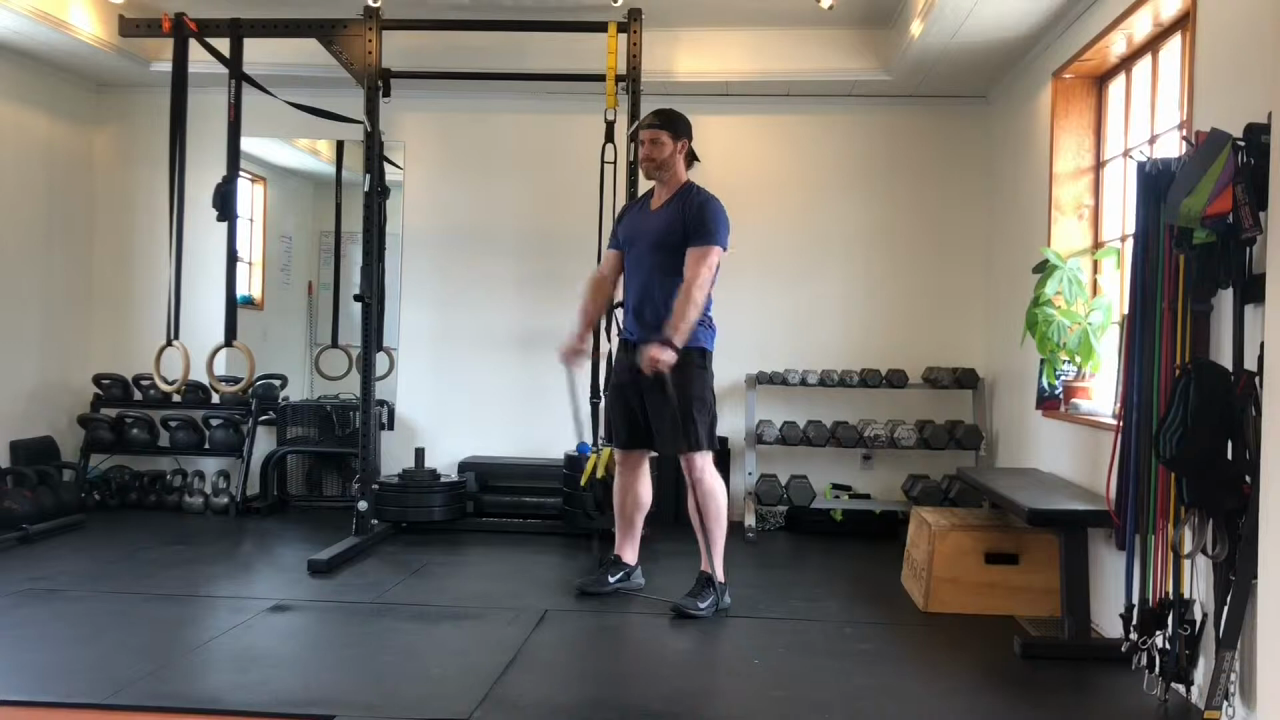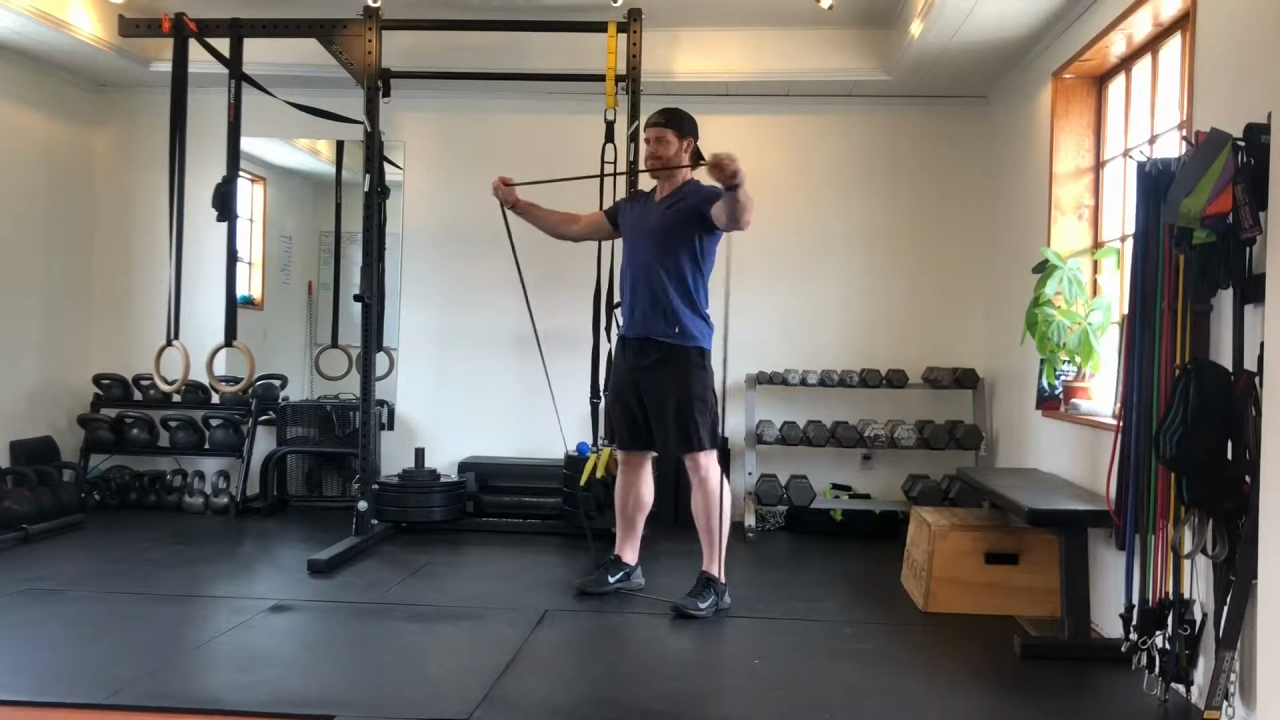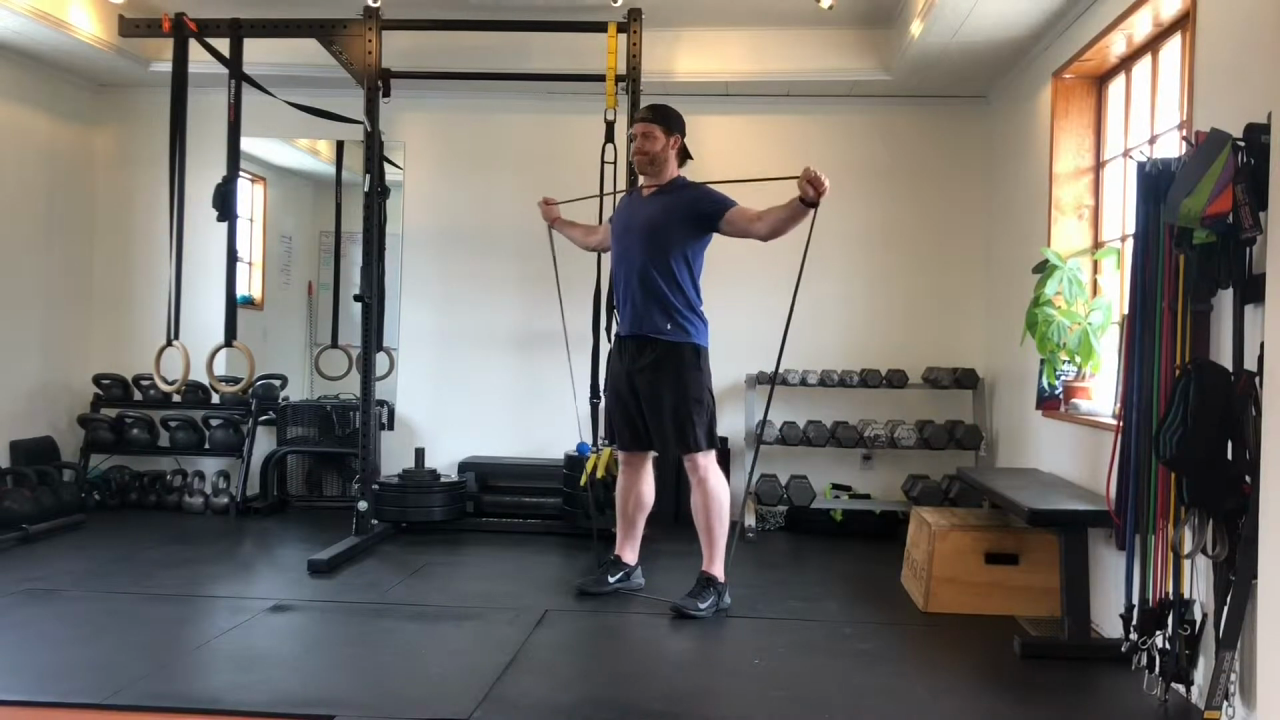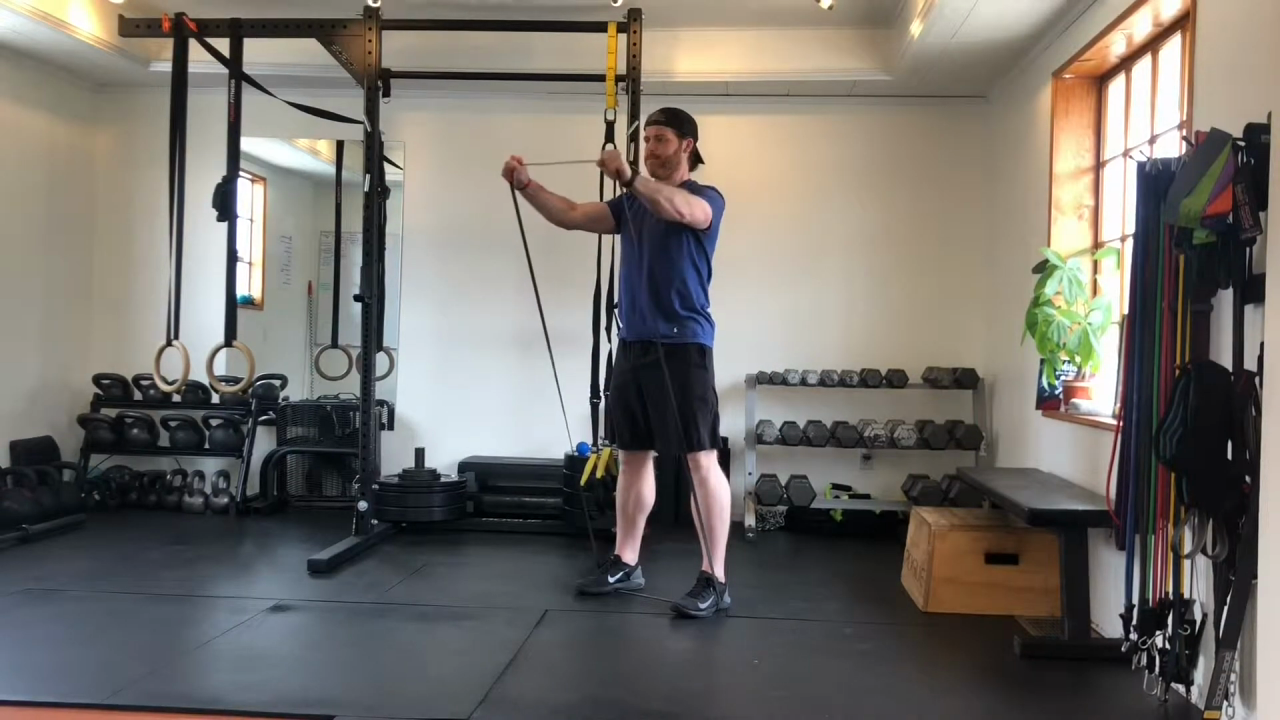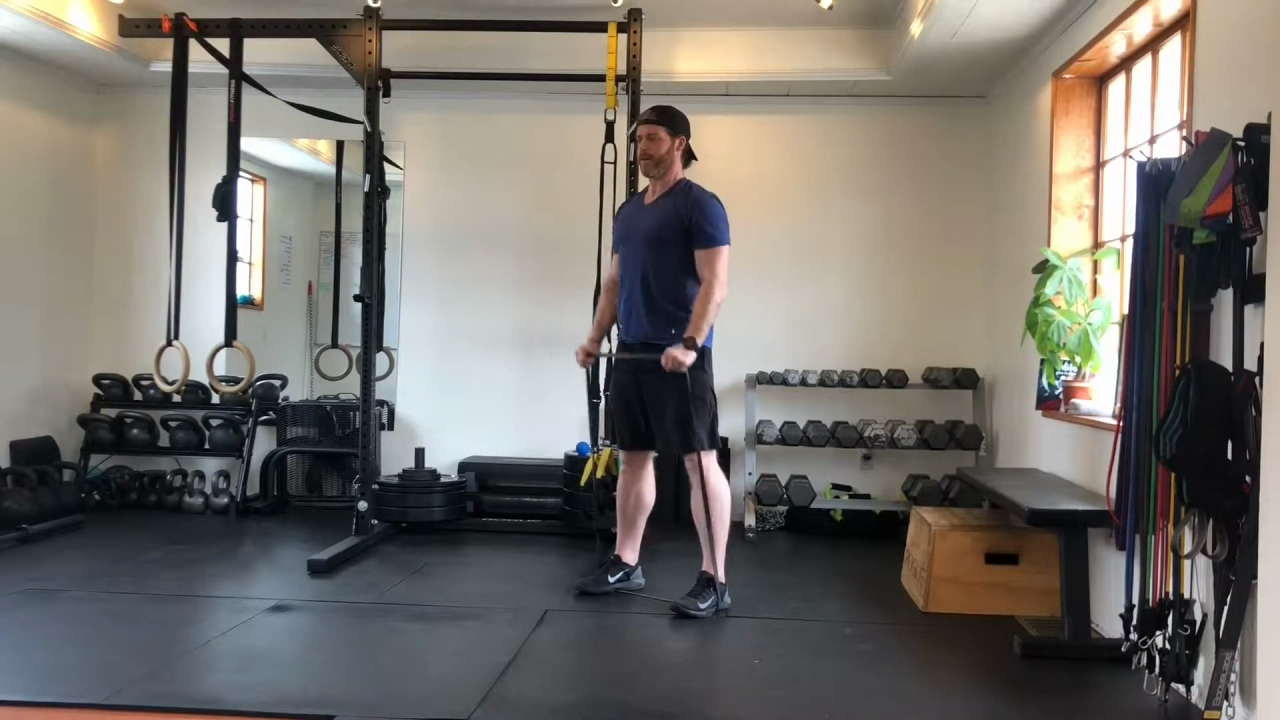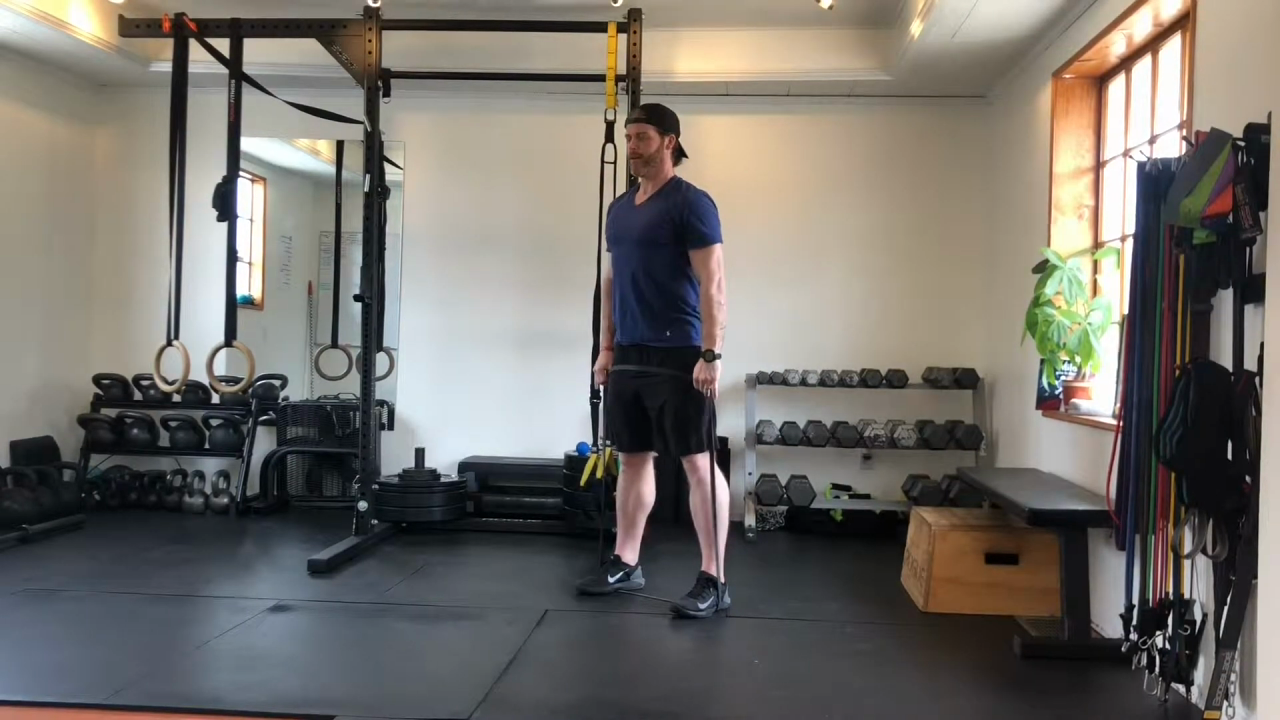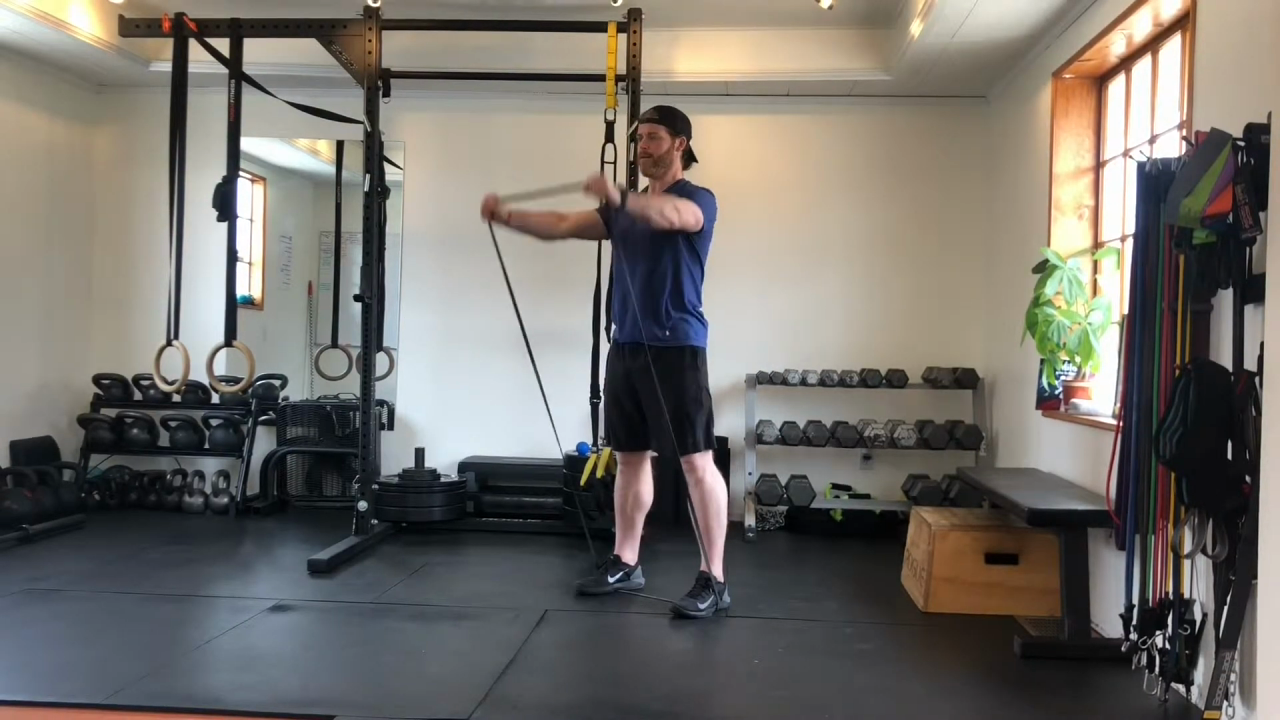
dt=0.7s
person 1, frame 1
left shoulder: (703, 208)
right shoulder: (632, 211)
left elbow: (697, 281)
right elbow: (605, 277)
left wrist: (670, 342)
right wrist: (582, 332)
left hip: (681, 354)
right hip: (632, 350)
left knee: (696, 461)
right knee: (628, 458)
left ankle: (714, 580)
right ankle: (625, 563)
person 1, frame 2
left shoulder: (701, 199)
right shoulder: (635, 205)
left elbow: (736, 218)
right elbow: (575, 227)
left wrist: (734, 184)
right wrist: (517, 205)
left hip: (681, 347)
right hip: (632, 347)
left knee: (700, 460)
right knee: (631, 457)
left ankle: (715, 580)
right ankle: (625, 563)
person 1, frame 3
left shoulder: (695, 200)
right shoulder: (629, 204)
left elbow: (760, 225)
right elbow: (600, 239)
left wrist: (804, 202)
right wrist: (558, 222)
left hip: (675, 346)
right hip: (627, 345)
left knee: (699, 461)
right knee: (631, 458)
left ankle: (713, 579)
right ankle: (625, 562)
person 1, frame 4
left shoulder: (704, 199)
right shoulder: (631, 205)
left elbow: (678, 208)
right elbow: (570, 215)
left wrist: (629, 177)
right wrist: (525, 185)
left hip: (682, 346)
right hip: (632, 345)
left knee: (700, 460)
right knee: (632, 457)
left ankle: (713, 580)
right ankle: (625, 563)
person 1, frame 5
left shoulder: (700, 205)
right shoulder: (629, 210)
left elbow: (714, 281)
left wrist: (690, 343)
right wrist: (594, 338)
left hip: (679, 356)
right hip: (633, 352)
left knee: (699, 461)
right knee: (633, 458)
left ankle: (714, 579)
right ankle: (625, 563)
person 1, frame 6
left shoulder: (691, 203)
right shoulder: (619, 208)
left elbow: (712, 283)
left wrist: (710, 354)
right wrist: (606, 347)
left hip: (676, 354)
right hip: (630, 353)
left knee: (697, 462)
right knee: (632, 458)
left ankle: (713, 579)
right ankle: (625, 563)
person 1, frame 7
left shoulder: (696, 200)
right shoulder: (624, 208)
left elbow: (667, 214)
right elbow: (563, 225)
left wrist: (619, 199)
right wrist: (509, 217)
left hip: (675, 348)
right hip: (625, 347)
left knee: (696, 460)
right knee: (630, 457)
left ankle: (713, 579)
right ankle: (625, 562)
